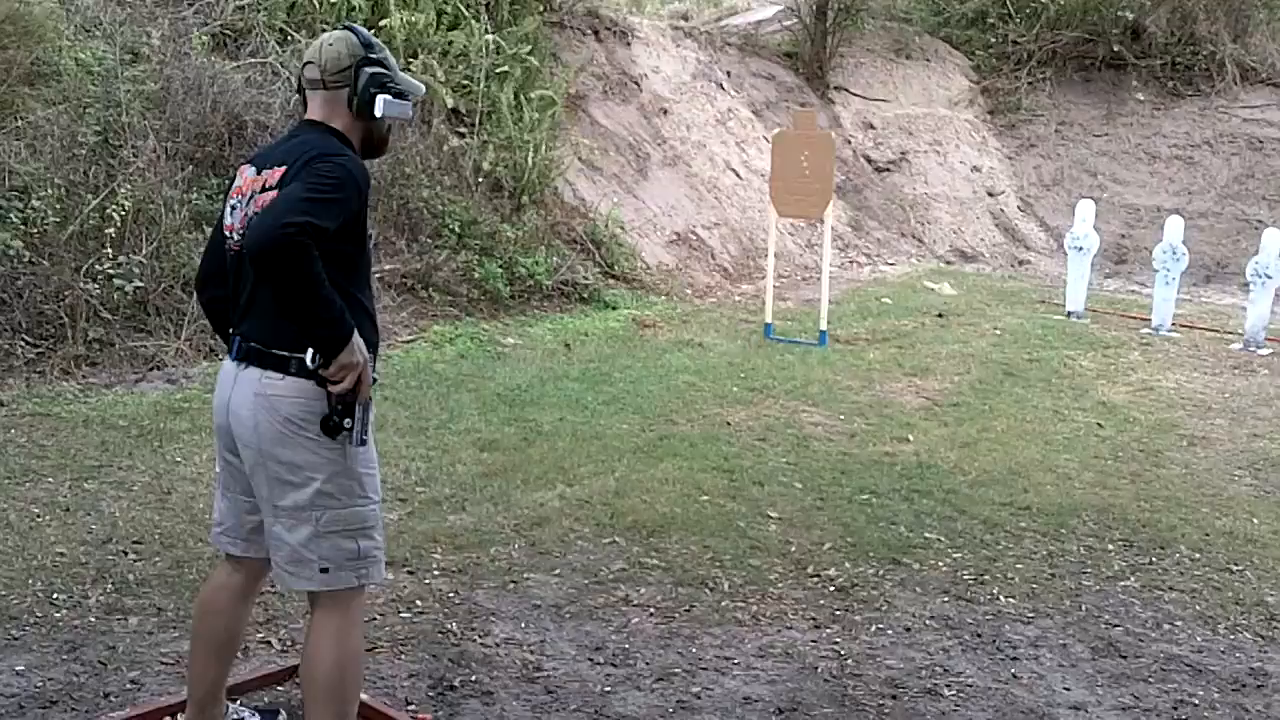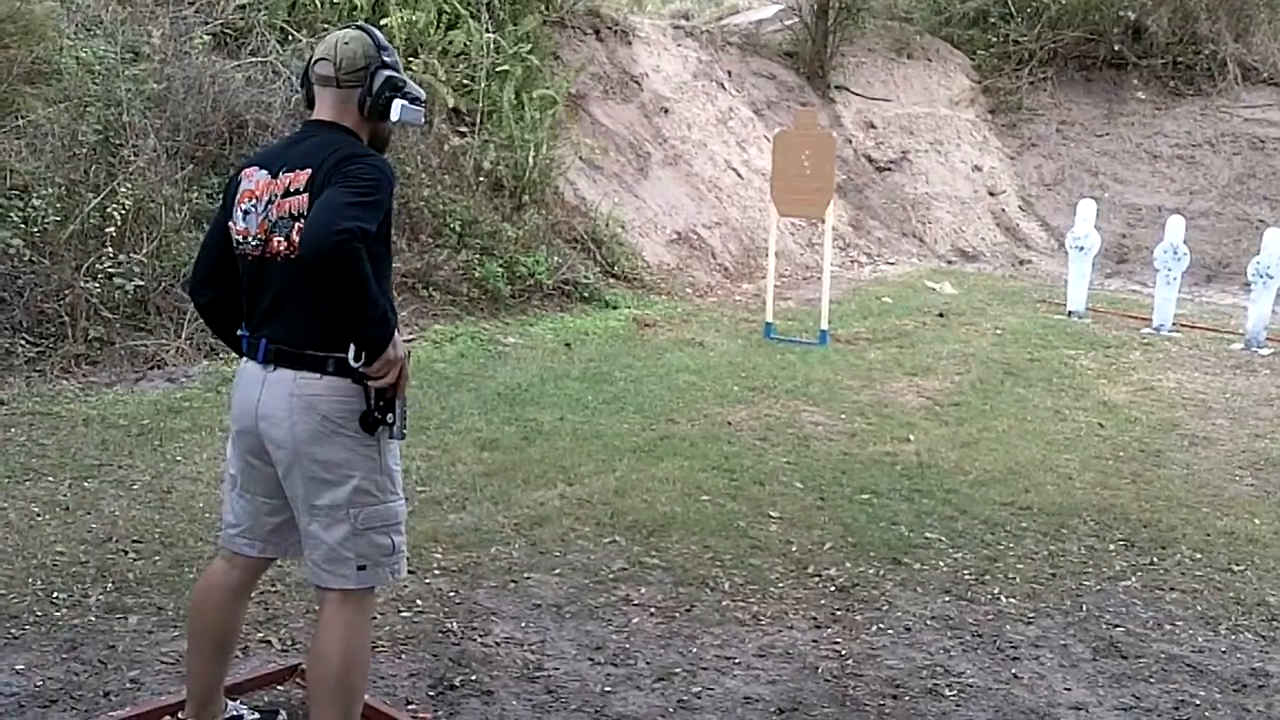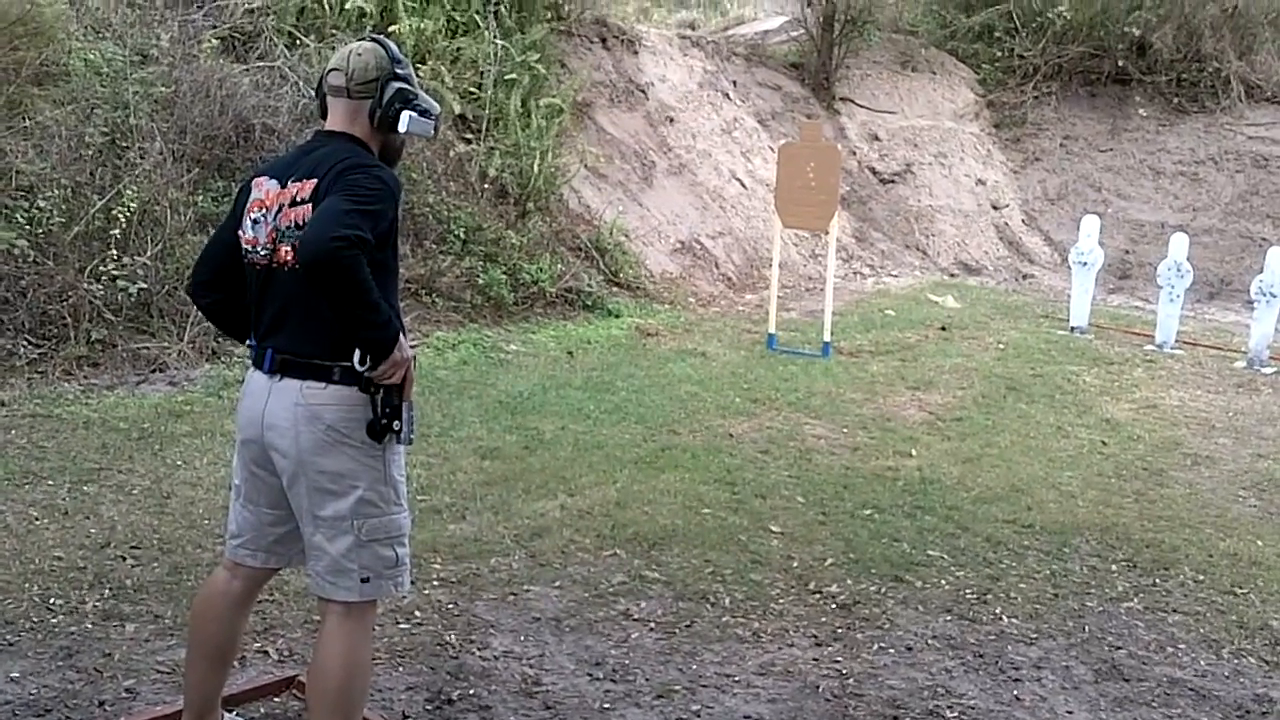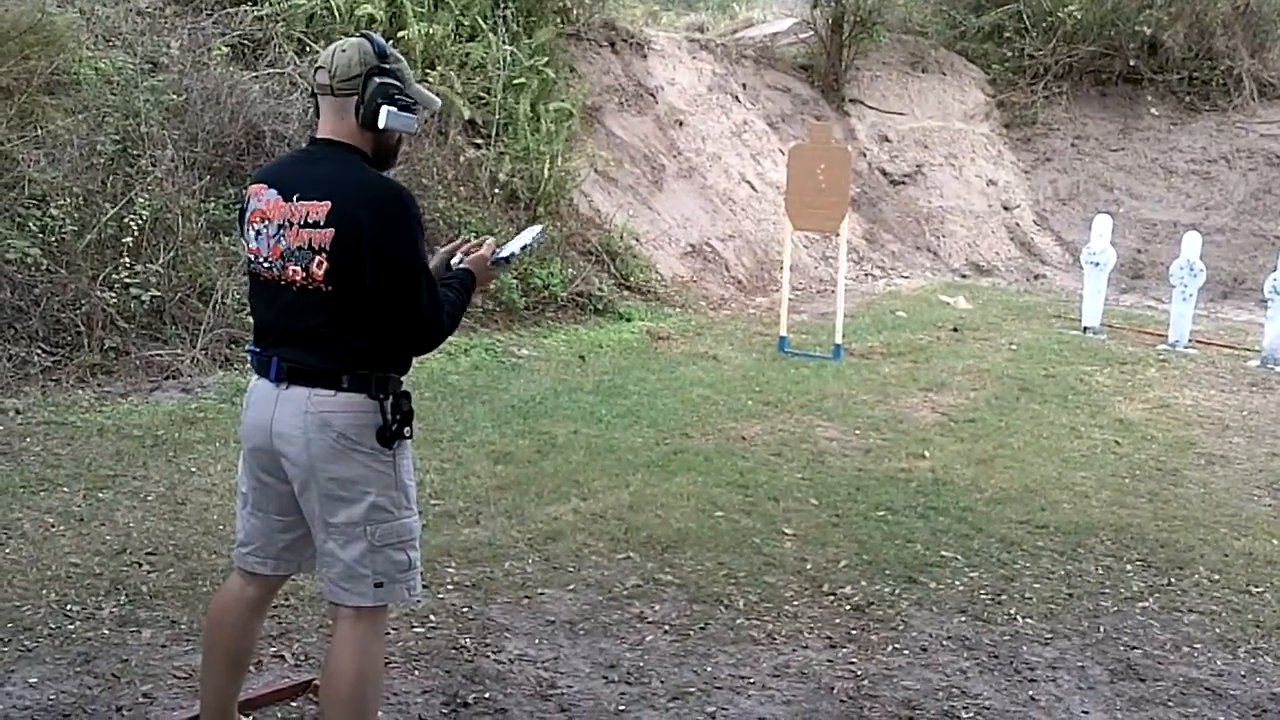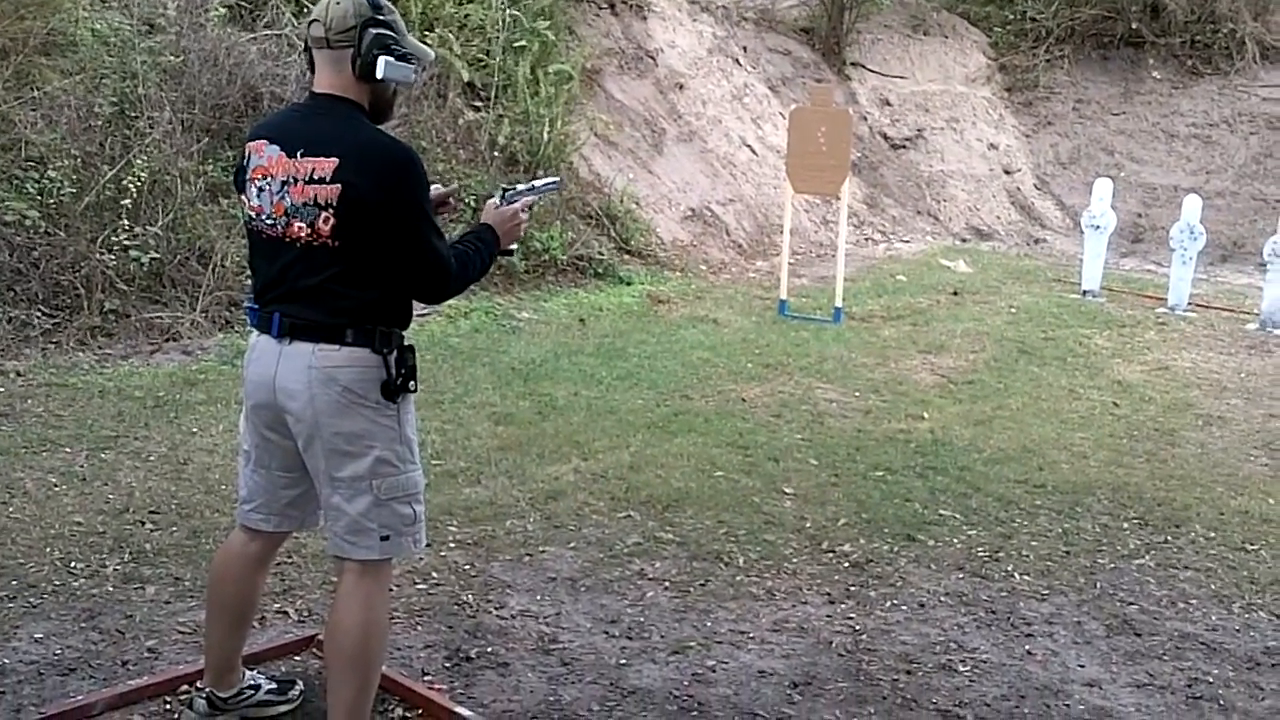
dt=1s
person 1, frame 1
left shoulder: (259, 165)
right shoulder: (337, 167)
left elbow: (213, 283)
right elbow: (277, 239)
right wrist: (342, 338)
left hip: (239, 386)
right hip: (304, 402)
left knee: (240, 562)
right knee: (337, 592)
person 1, frame 2
left shoulder: (254, 171)
right shoulder: (362, 167)
left elbow: (208, 285)
right elbow: (330, 245)
right wrist: (381, 336)
left hip: (254, 387)
right hip: (330, 400)
left knee: (239, 557)
right knee: (348, 590)
person 1, frame 3
left shoulder: (266, 178)
right shoulder: (367, 176)
left elbow: (208, 285)
right elbow: (328, 250)
right wrist: (385, 334)
left hip: (262, 394)
right hip: (335, 409)
left knee: (241, 566)
right knee: (350, 601)
person 1, frame 4
left shoulder: (263, 187)
right shoulder: (380, 199)
right elbow: (417, 331)
left wrist: (427, 268)
right wrist: (464, 278)
left hip: (268, 401)
right hip: (345, 418)
left knee: (253, 574)
right knee: (361, 606)
person 1, frame 5
left shoulder: (261, 141)
right shoulder: (385, 158)
right elbow: (431, 279)
right wrist: (491, 234)
left hip: (268, 355)
right hip: (347, 372)
left knee: (256, 528)
right knee: (367, 561)
